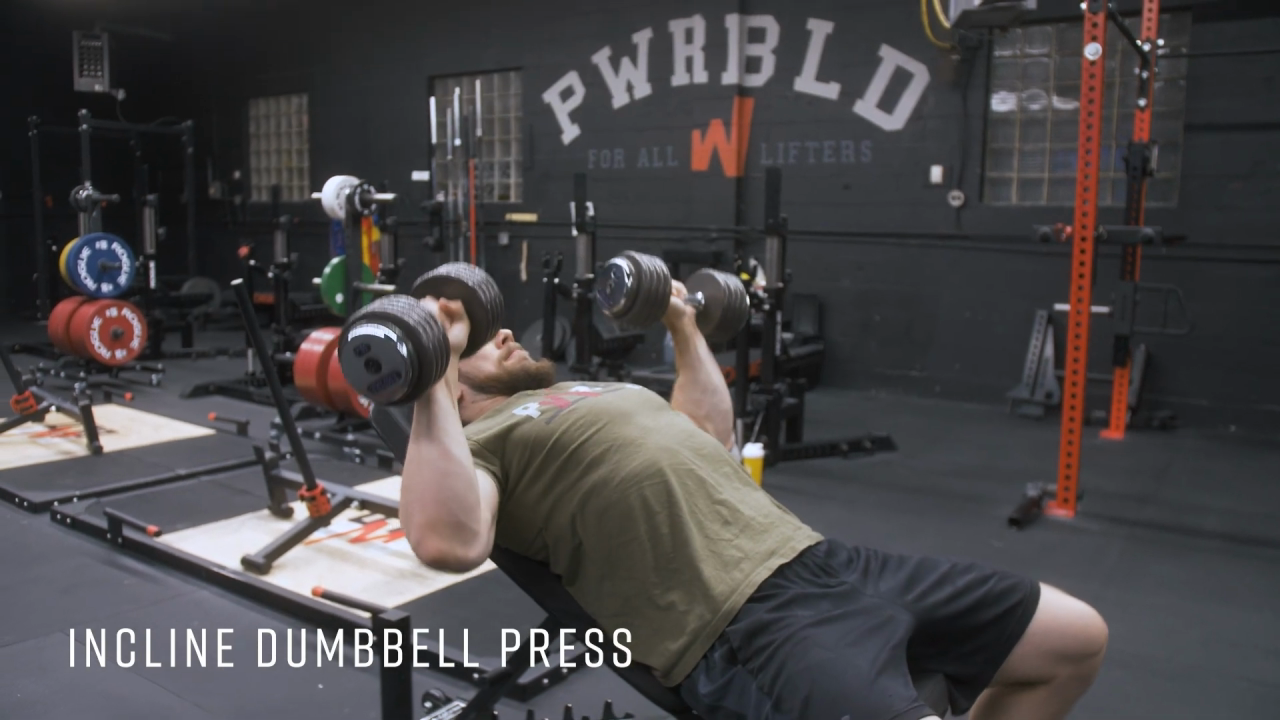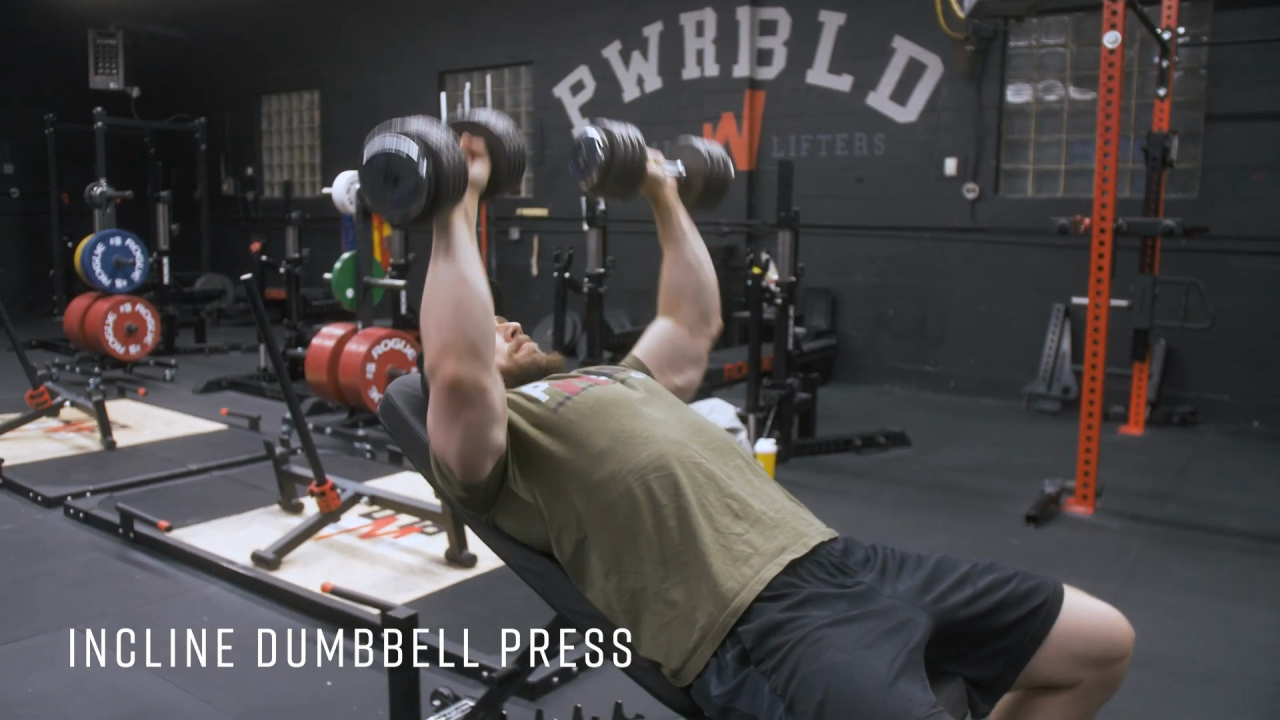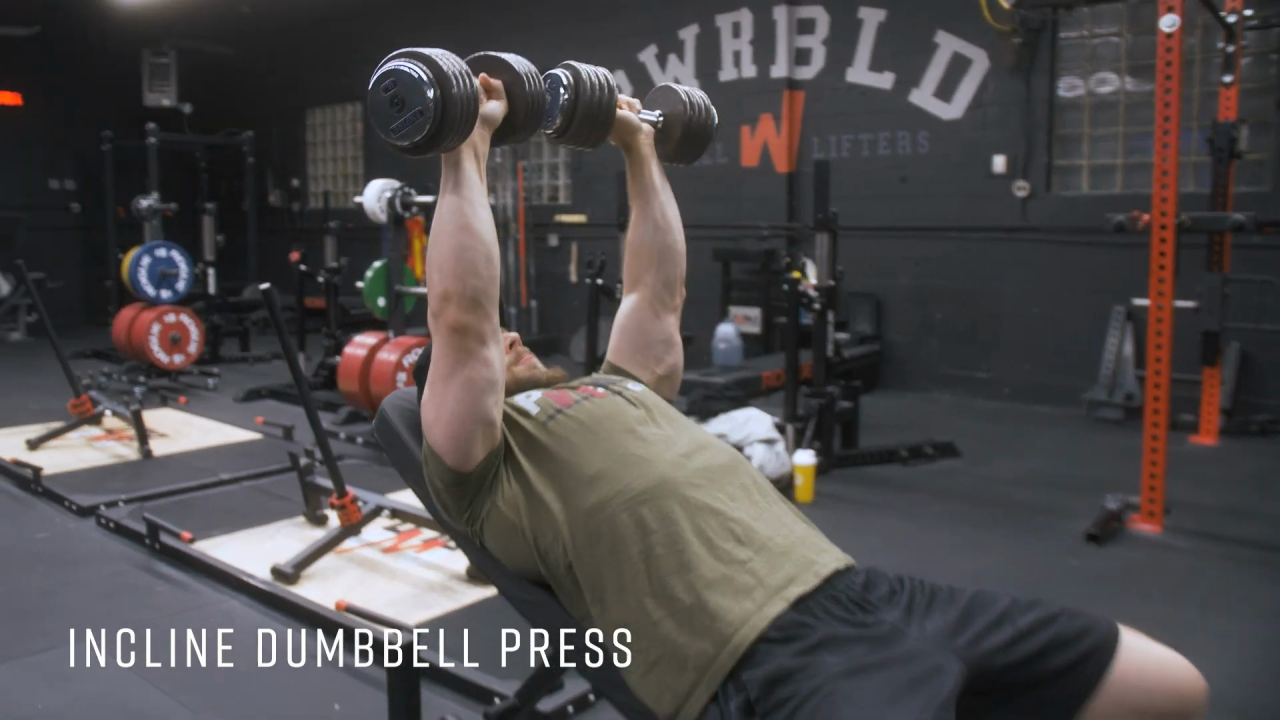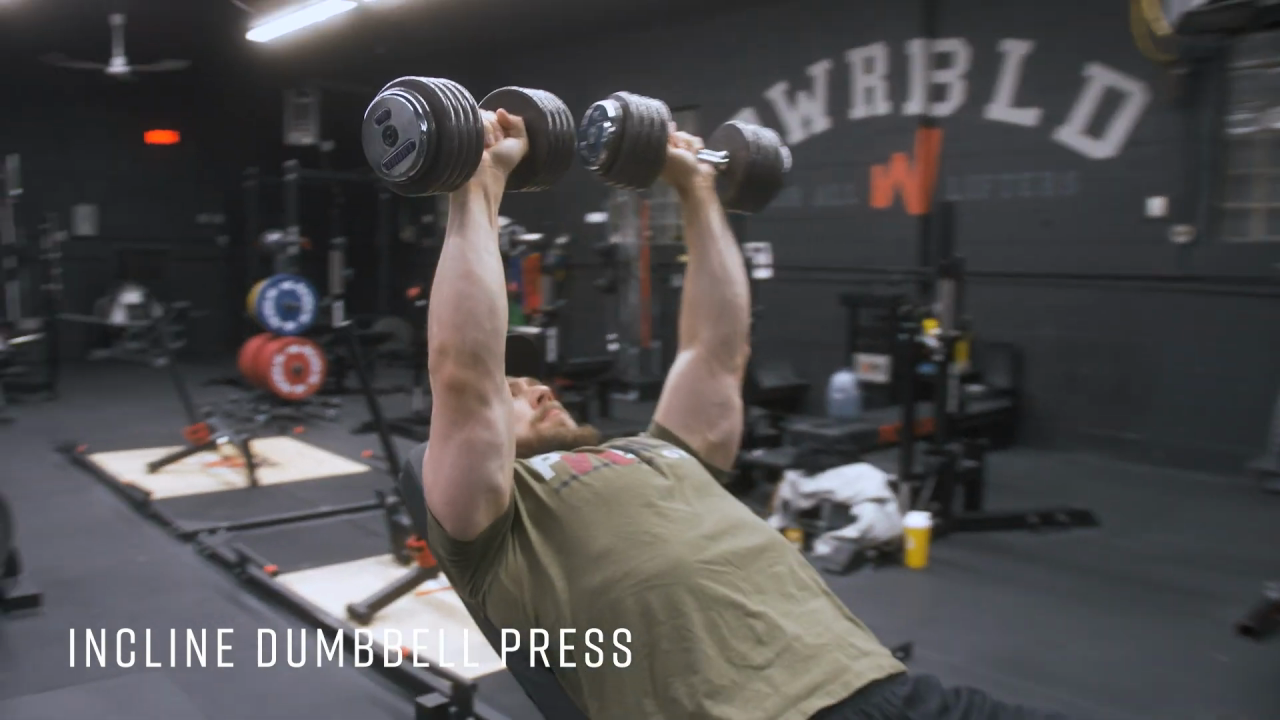
dt=0.3s
person 1, frame 1
left shoulder: (595, 395)
right shoulder: (482, 444)
right elbow: (449, 542)
left wrist: (684, 325)
right wrist: (433, 374)
left hip: (819, 563)
right hip: (742, 627)
left knee: (1076, 639)
person 1, frame 2
left shoulder: (614, 378)
right shoulder: (493, 433)
left elbow: (698, 322)
right elbow: (457, 371)
left wrist: (666, 201)
right wrist: (457, 213)
left hip: (833, 561)
right hip: (760, 627)
left knee: (1102, 645)
person 1, frame 3
left shoulder: (615, 392)
right shoulder: (485, 456)
left elbow: (658, 294)
right elbow: (461, 320)
left wrist: (638, 151)
right wrist: (471, 148)
left hip: (855, 598)
person 1, frame 4
left shoulder: (666, 455)
right shoulder: (503, 520)
left elbow: (719, 349)
right elbow: (464, 377)
left wrist: (697, 194)
right wrist: (481, 183)
